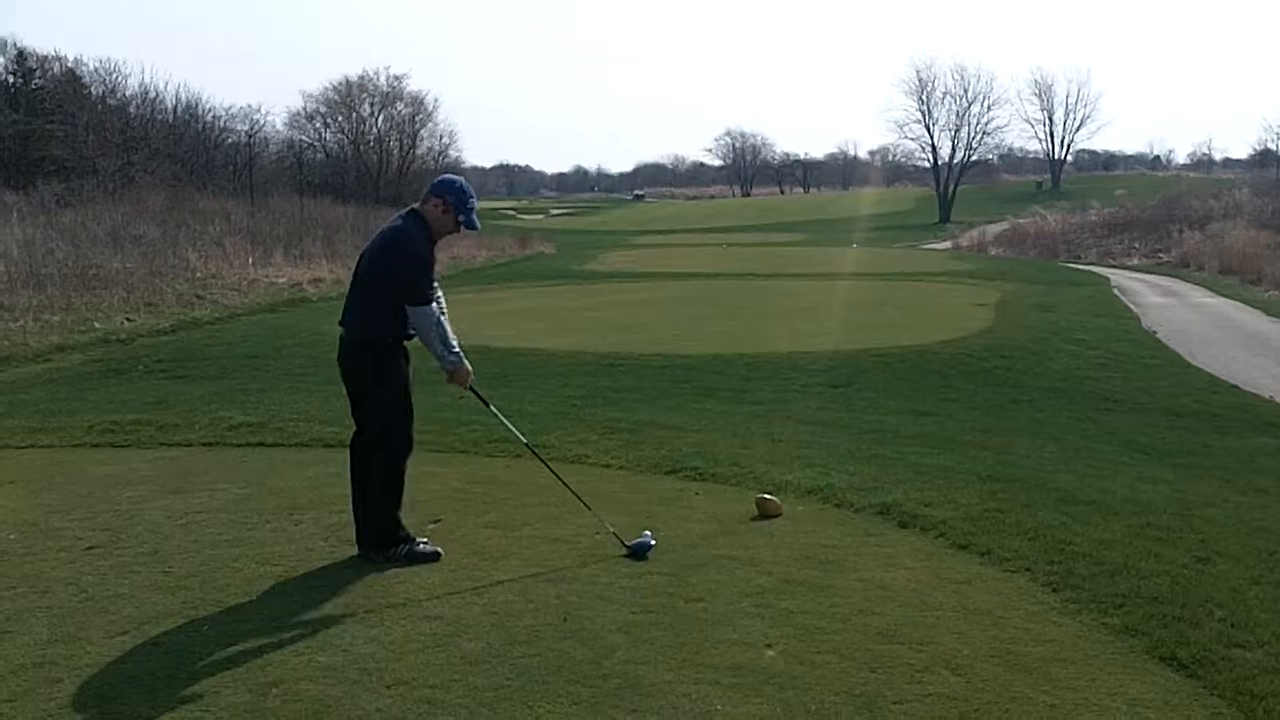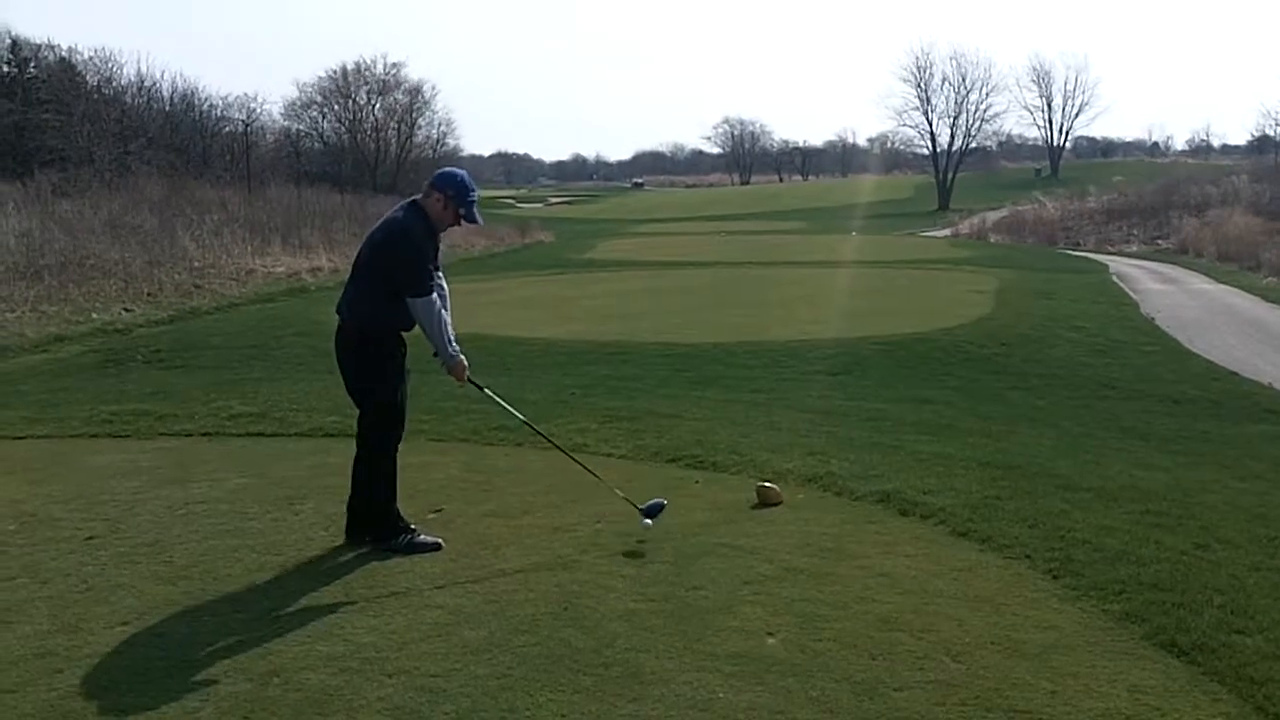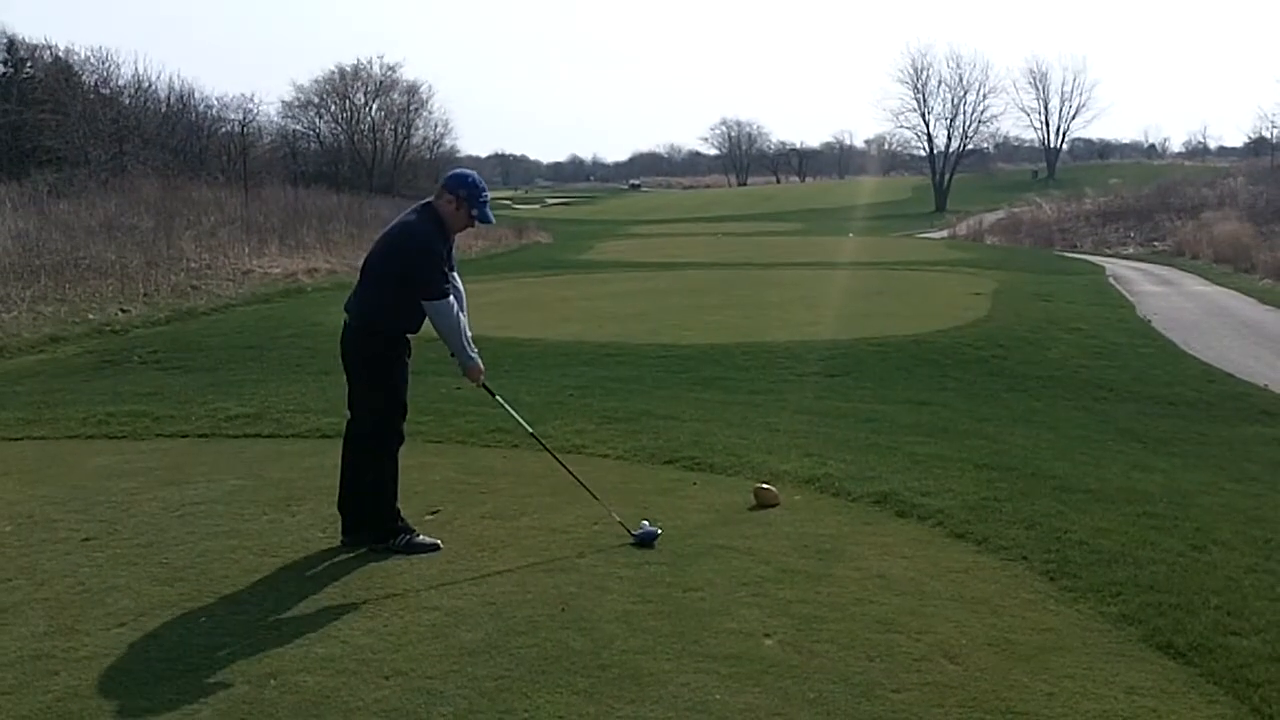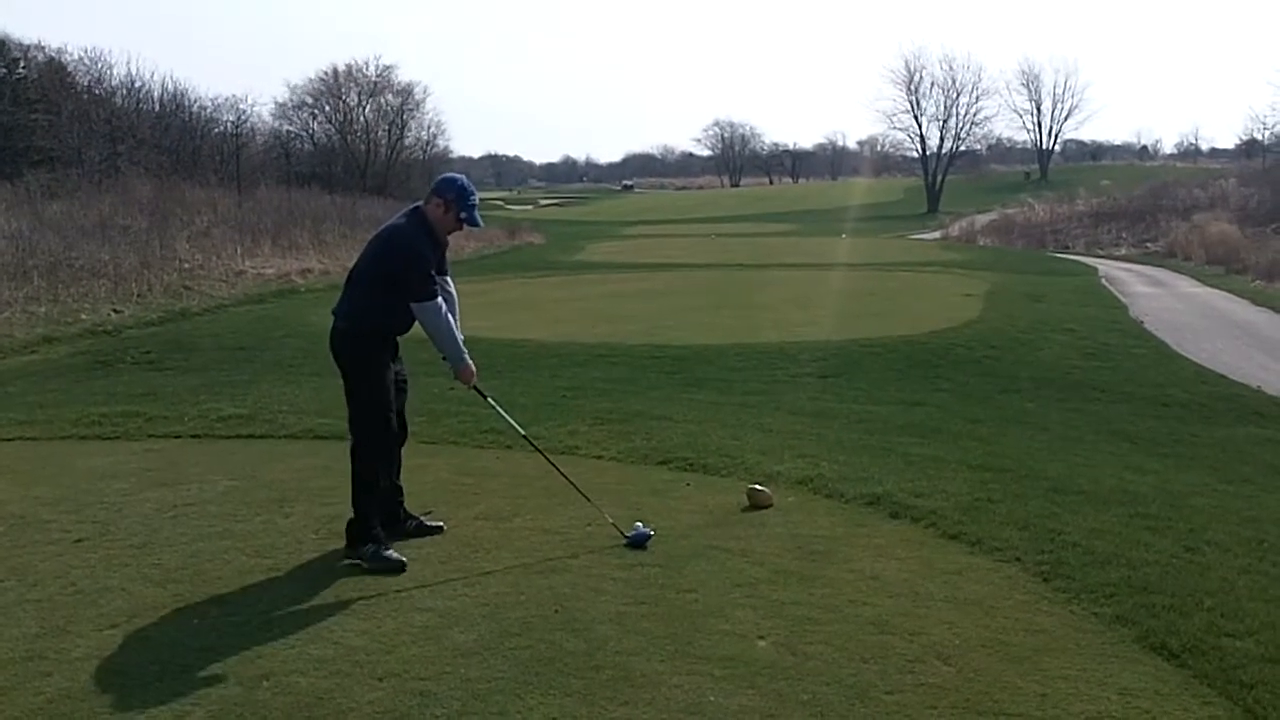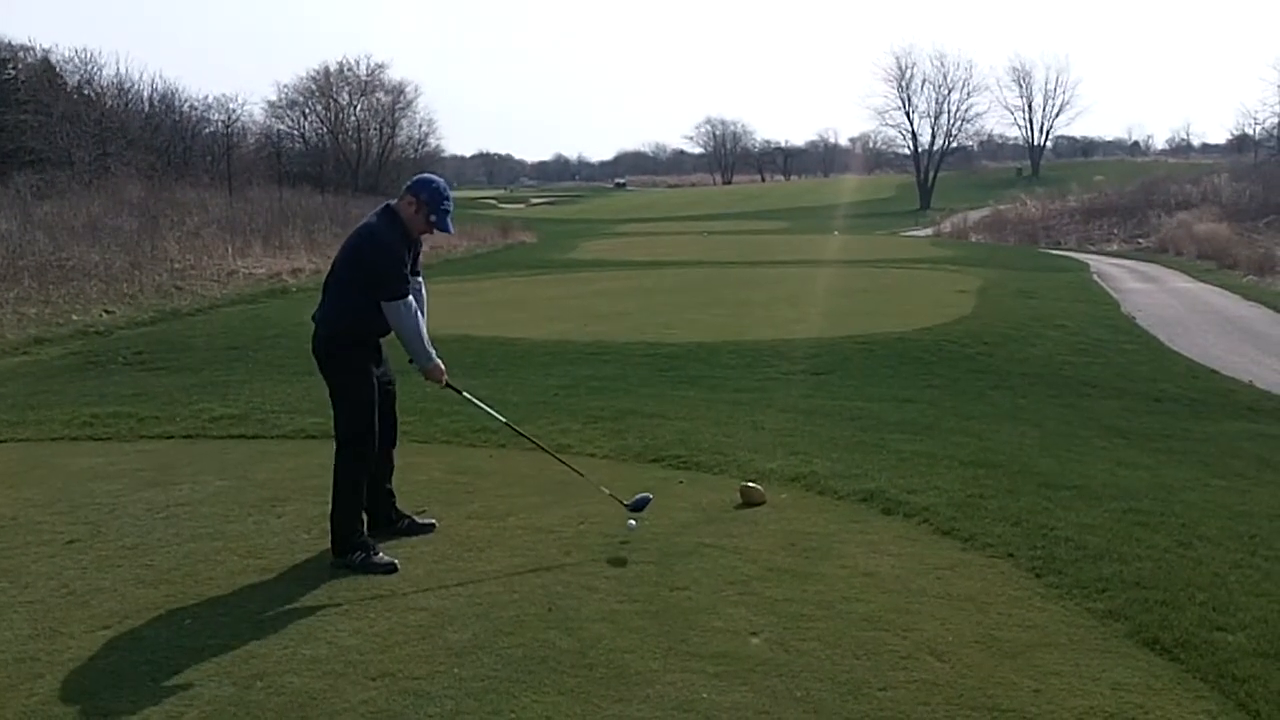
dt=1s
person 1, frame 1
left shoulder: (415, 235)
right shoulder: (406, 242)
left elbow: (434, 299)
right elbow: (423, 314)
left wrist: (454, 355)
right wrist: (453, 361)
left hip: (380, 348)
right hip: (370, 351)
left knee: (387, 439)
right knee: (386, 441)
left ankle: (379, 533)
right ankle: (384, 540)
person 1, frame 2
left shoulder: (421, 226)
right shoulder: (405, 234)
left elbow: (437, 288)
right elbow: (425, 305)
left wrist: (450, 347)
right wrist: (450, 356)
left hip: (377, 337)
right hip: (366, 341)
left knee: (384, 427)
right knee: (382, 431)
left ankle: (364, 521)
right ankle: (385, 528)
person 1, frame 3
left shoulder: (434, 228)
right shoulder: (419, 237)
left elbow: (452, 289)
right elbow: (441, 308)
left wrist: (466, 349)
right wrist: (468, 358)
left hip: (377, 336)
right hip: (373, 340)
left knee: (368, 429)
right knee: (383, 432)
left ankle: (358, 524)
right ankle: (384, 528)
person 1, frame 4
left shoulder: (430, 235)
right shoulder: (406, 240)
left elbow: (444, 292)
right elbow: (431, 310)
left wrist: (457, 353)
right wrist: (460, 360)
left hip: (380, 337)
right hip: (359, 338)
left knee: (393, 429)
right knee: (375, 431)
left ankle: (392, 515)
right ankle: (365, 535)
person 1, frame 5
left shoulder: (403, 234)
right shoulder: (380, 238)
left elbow: (414, 291)
right elbow: (400, 309)
left wrist: (424, 353)
right wrist: (427, 360)
left hip: (365, 341)
right hip: (341, 344)
left knee: (382, 431)
right knee: (358, 439)
left ankle: (383, 515)
right ankle: (349, 543)
